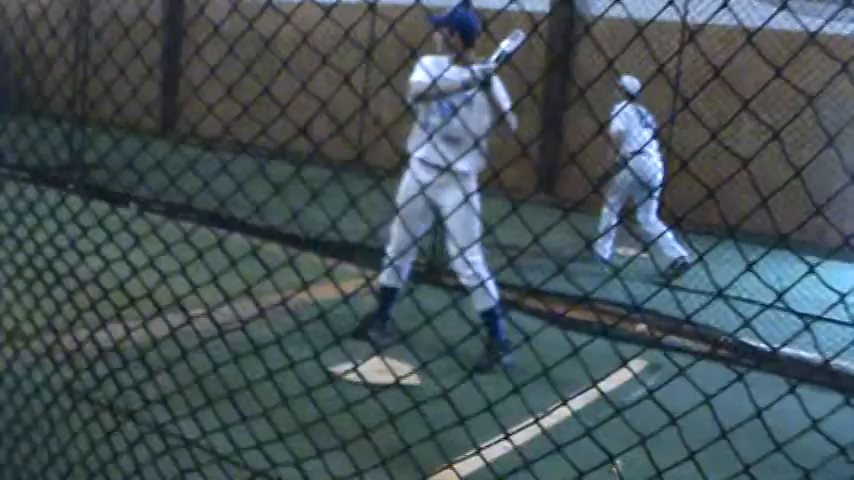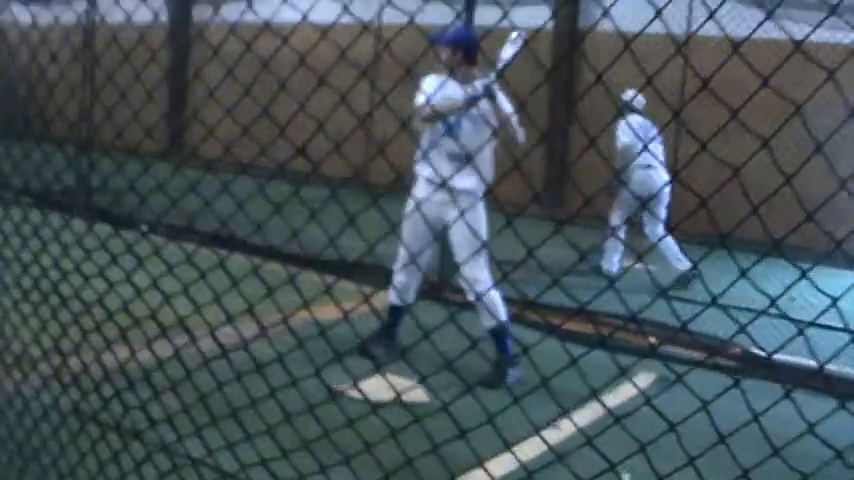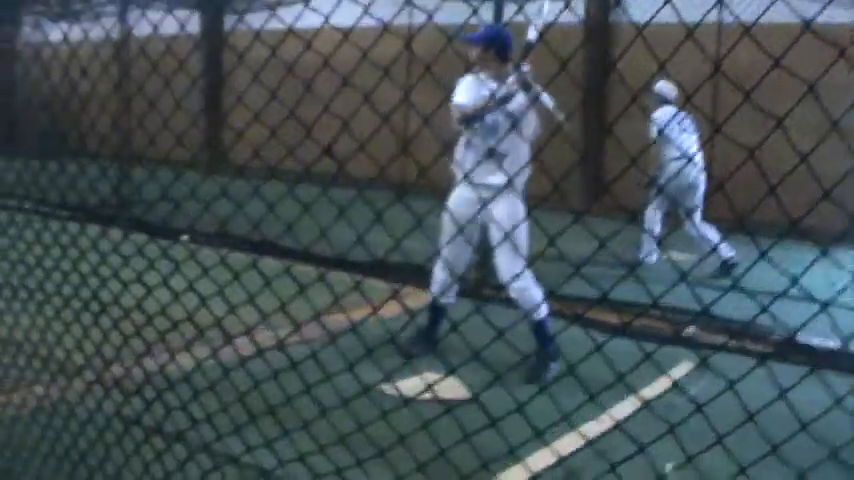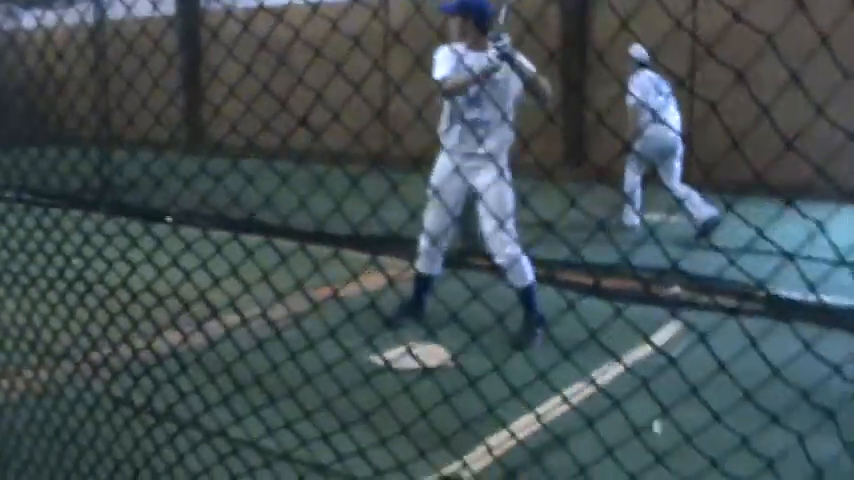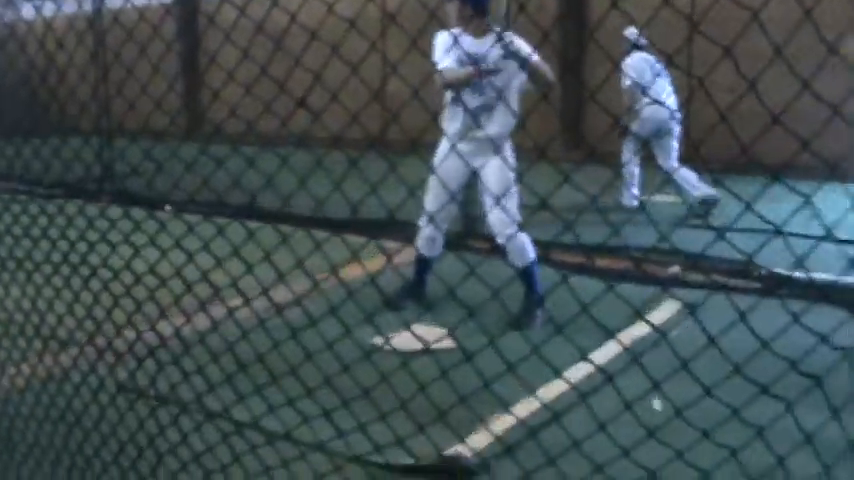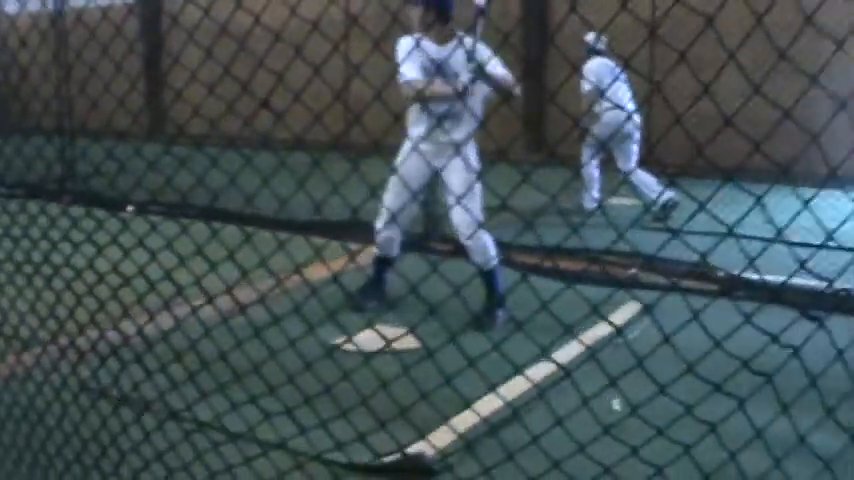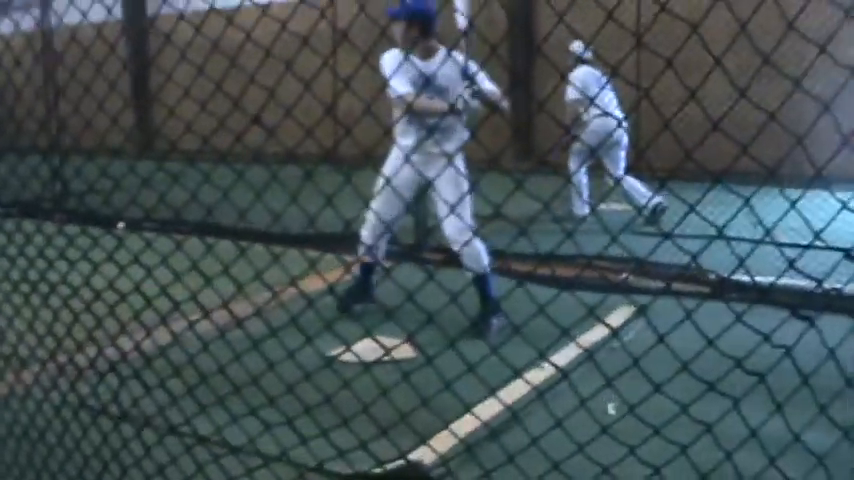
dt=0.1s
person 1, frame 1
left shoulder: (487, 78)
right shoulder: (429, 64)
left elbow: (509, 127)
right elbow: (417, 93)
left wrist: (488, 92)
right wrist: (462, 84)
left hip: (460, 180)
right hip: (419, 171)
left knee: (469, 260)
right knee: (399, 245)
left ankle: (499, 340)
right ankle: (381, 315)
person 1, frame 2
left shoulder: (492, 93)
right shoulder: (433, 83)
left elbow: (519, 138)
right elbow: (424, 115)
left wrist: (494, 105)
right wrist: (467, 102)
left hip: (466, 197)
right hip: (427, 190)
left knee: (476, 278)
right knee: (407, 263)
left ankle: (507, 356)
right ankle: (389, 332)
person 1, frame 3
left shoulder: (524, 88)
right shoulder: (468, 84)
right elbow: (463, 114)
left wrist: (531, 97)
right wrist: (504, 95)
left hip: (505, 196)
right hip: (466, 189)
left knee: (515, 275)
right knee: (448, 263)
left ankle: (548, 350)
right ankle: (430, 330)
person 1, frame 4
left shoulder: (508, 58)
right shoulder: (447, 54)
left elbow: (546, 94)
right elbow: (446, 88)
left wrist: (514, 63)
right wrist: (485, 72)
left hip: (491, 163)
right hip: (451, 159)
left knee: (502, 242)
right knee: (432, 233)
left ankle: (534, 316)
right ankle: (417, 300)
person 1, frame 5
left shoulder: (509, 44)
right shoulder: (445, 39)
left elbow: (549, 79)
right elbow: (447, 79)
left wrist: (523, 61)
right wrist: (486, 68)
left hip: (494, 147)
right hip: (454, 142)
left knee: (506, 225)
right knee: (432, 215)
left ankle: (534, 297)
right ankle: (417, 284)
person 1, frame 6
left shoulder: (474, 50)
right shoulder: (409, 45)
left elbow: (514, 90)
right elbow: (411, 91)
left wrist: (487, 74)
right wrist: (456, 90)
left hip: (458, 149)
right hip: (418, 143)
left knee: (469, 225)
right knee: (391, 214)
left ankle: (496, 298)
right ankle: (377, 282)
person 1, frame 7
left shoulder: (459, 64)
right shoulder: (392, 59)
left elbow: (503, 104)
right elbow: (407, 104)
left wrist: (480, 89)
right wrist: (452, 107)
left hip: (446, 158)
right hip: (406, 153)
left knee: (460, 232)
right knee: (376, 220)
left ankle: (490, 305)
right ankle: (363, 284)
person 2, frame 1
left shoulder: (621, 108)
right shoulder: (645, 113)
left elbow: (617, 136)
right elbow: (648, 141)
left hip: (636, 163)
right hip: (655, 167)
left knee: (611, 205)
right knee: (648, 218)
left ankle: (602, 252)
right ankle: (679, 256)
person 2, frame 2
left shoulder: (627, 122)
right shoulder: (651, 126)
left elbow: (624, 152)
right elbow: (656, 155)
left wrist: (620, 177)
left hip: (641, 177)
right hip: (662, 180)
left knee: (617, 219)
right knee: (656, 231)
left ankle: (609, 266)
right ankle: (686, 268)
person 2, frame 3
left shoulder: (660, 114)
right shoulder: (685, 116)
left elbow: (659, 143)
right elbow: (690, 145)
left wrist: (655, 172)
left hip: (677, 168)
right hip: (697, 170)
left knee: (654, 208)
right knee: (693, 221)
left ankle: (647, 256)
right ankle: (726, 255)
person 2, frame 4
left shoulder: (638, 78)
right shoulder: (659, 80)
left elbow: (634, 110)
right elbow: (669, 111)
left wrist: (631, 137)
left hip: (655, 132)
right hip: (675, 133)
left knee: (633, 169)
right knee: (673, 183)
left ankle: (631, 219)
right ankle: (707, 216)
person 2, frame 5
left shoulder: (631, 60)
right shoulder: (655, 61)
left elbow: (629, 92)
right elbow: (653, 88)
left wrist: (627, 119)
left hip: (652, 112)
right hip: (672, 114)
left knee: (630, 150)
right knee: (670, 164)
left ankle: (630, 199)
right ankle: (705, 195)
person 2, frame 6
left shoulder: (591, 65)
right shoulder: (614, 66)
left elbow: (589, 97)
right elbow: (614, 95)
left wrist: (585, 123)
left hip: (613, 117)
right hip: (632, 119)
left knee: (589, 154)
right knee: (629, 168)
left ankle: (590, 203)
right ankle: (665, 199)
person 2, frame 7
left shoulder: (577, 74)
right shoulder: (599, 74)
left elbow: (572, 105)
left wrist: (570, 129)
left hip: (600, 124)
right hip: (619, 126)
left knee: (576, 162)
right knee: (617, 175)
left ankle: (581, 209)
right ankle: (653, 203)
